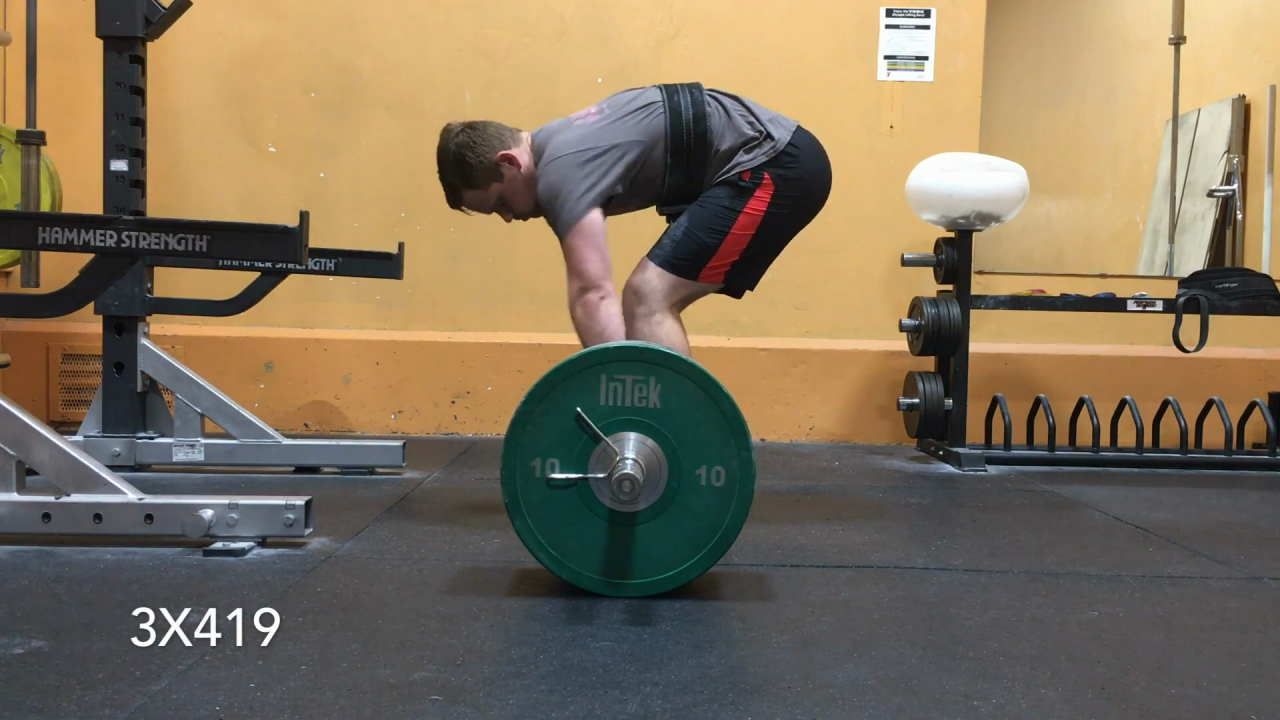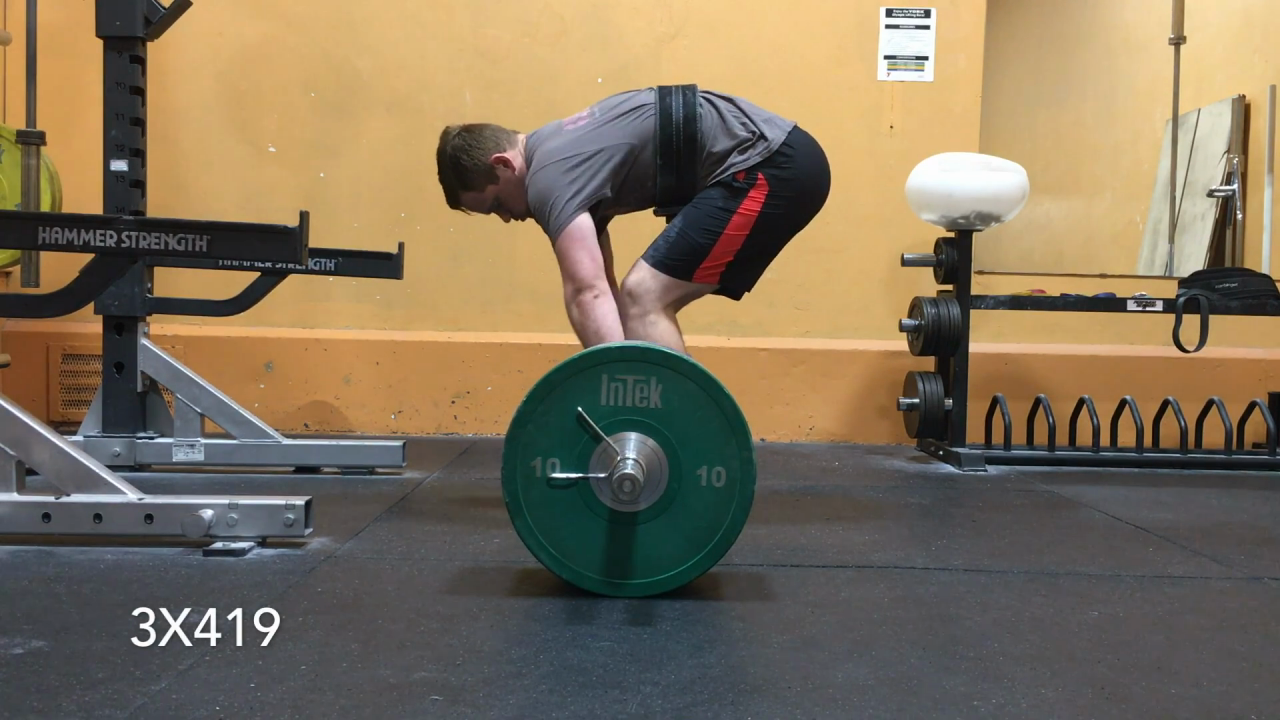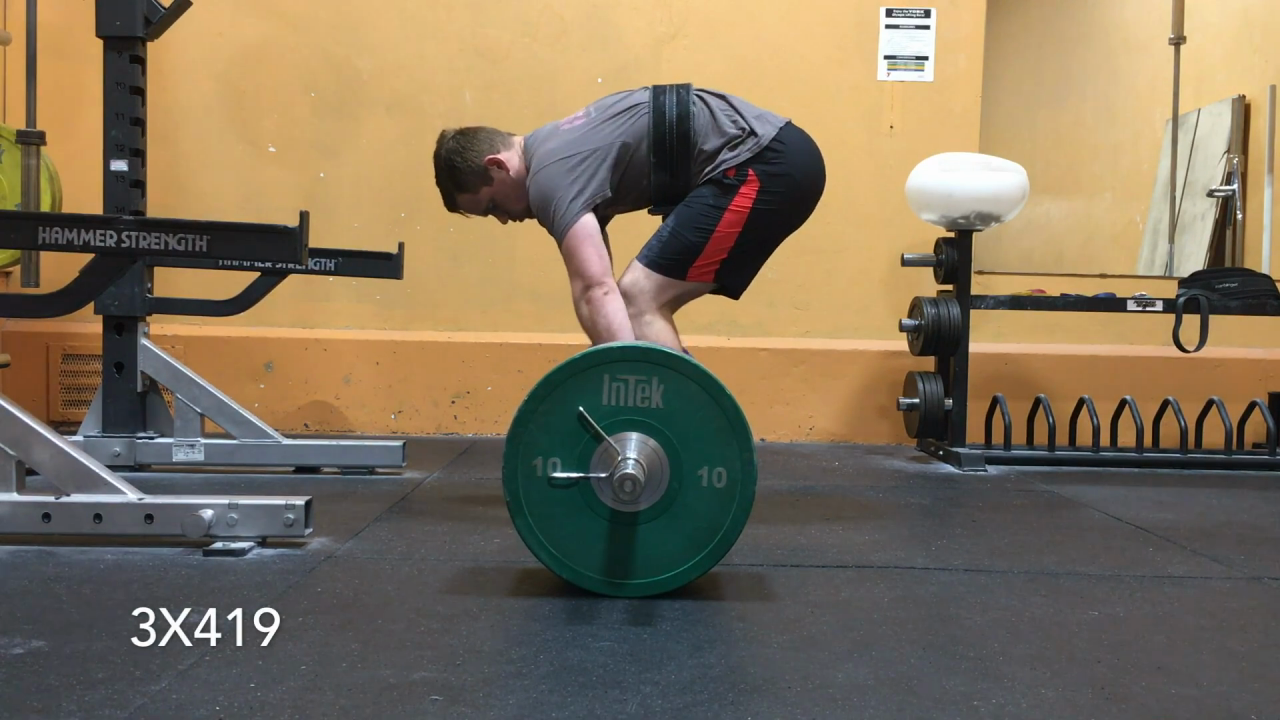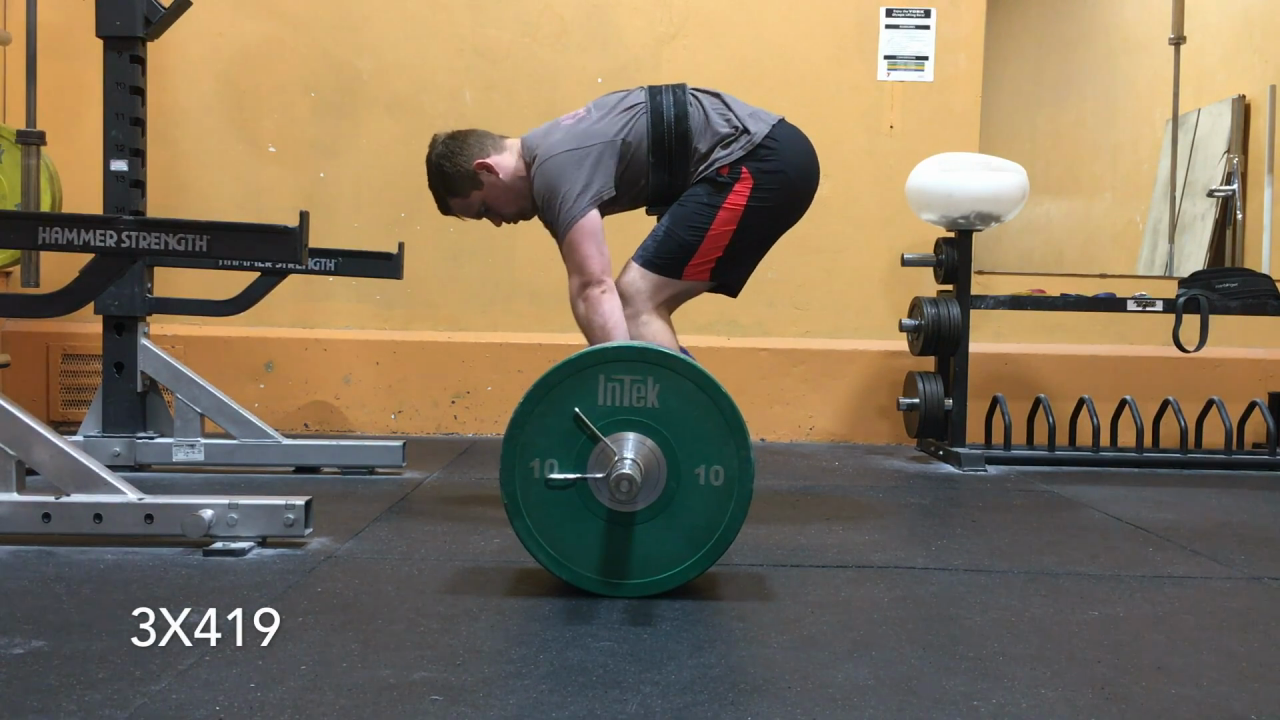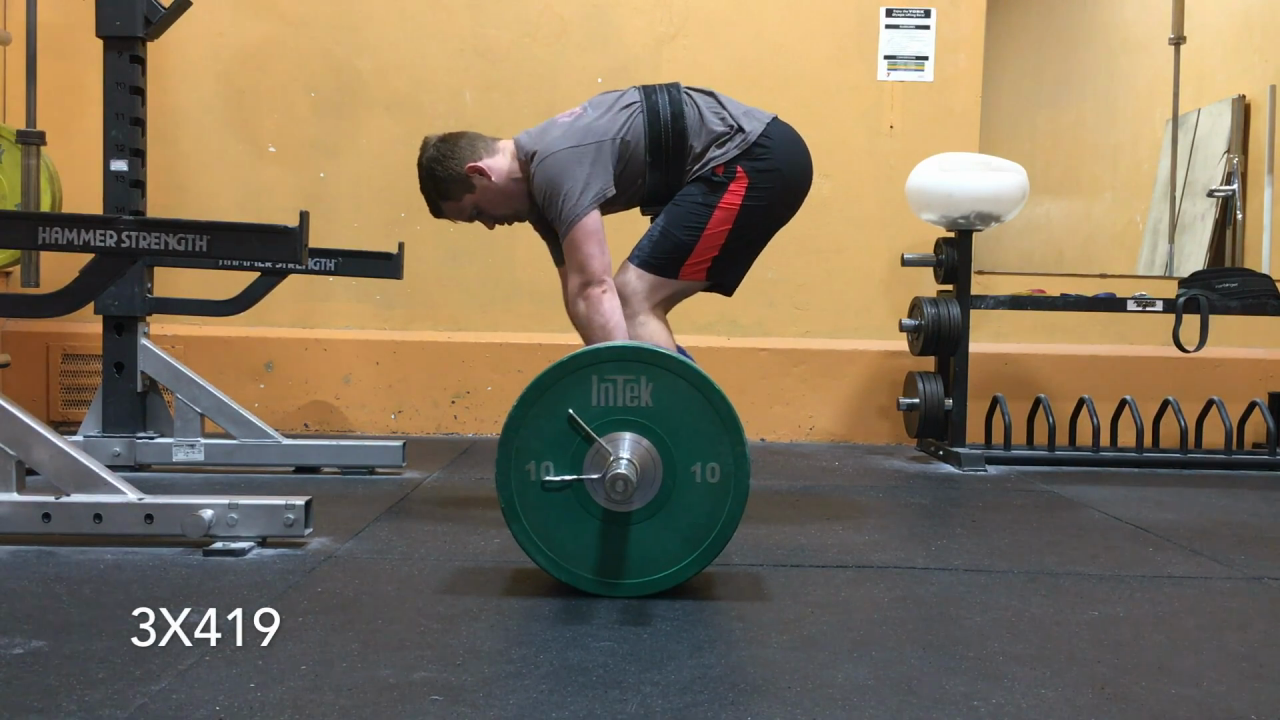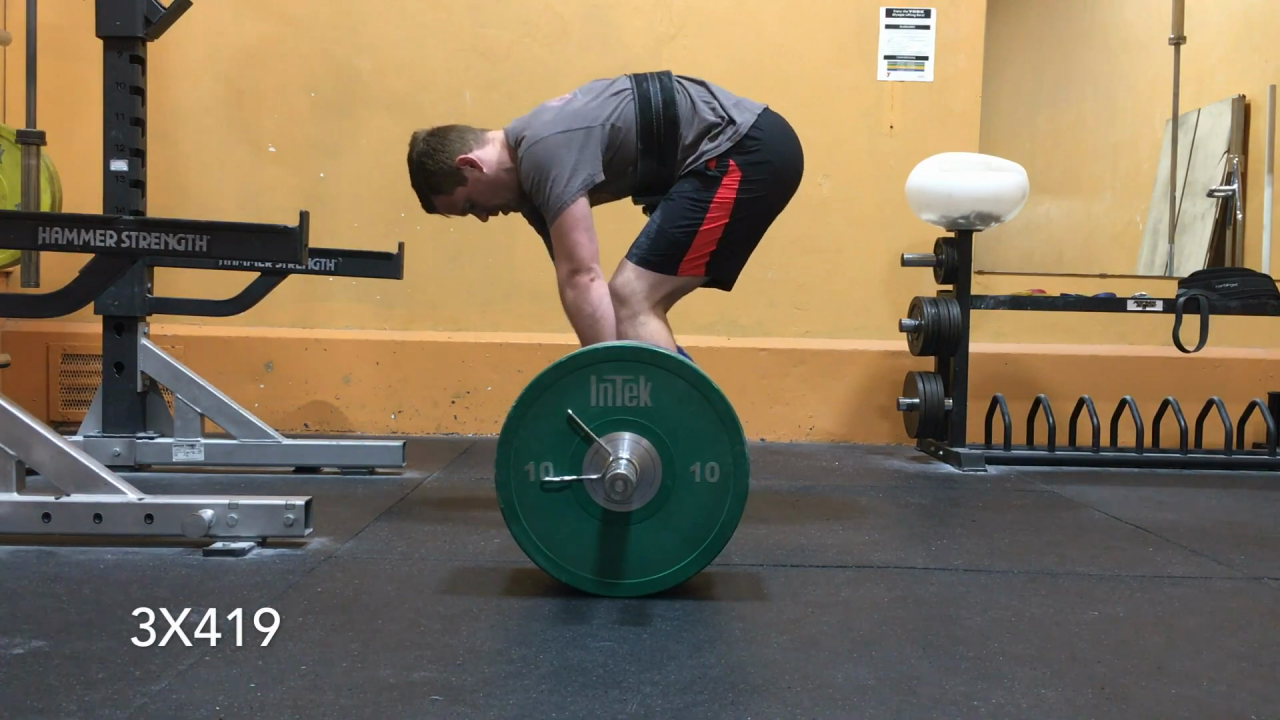
dt=0.2s
person 1, frame 1
left shoulder: (562, 170)
right shoulder: (564, 160)
left elbow: (592, 293)
right elbow: (595, 291)
left hip: (776, 165)
right hip: (777, 162)
left knee: (649, 299)
right knee: (653, 301)
person 1, frame 2
left shoulder: (551, 175)
right shoulder: (572, 167)
left elbow: (586, 293)
right elbow: (600, 290)
left hip: (774, 166)
right hip: (778, 162)
left knee: (643, 299)
right knee: (647, 301)
person 1, frame 3
left shoulder: (551, 175)
right shoulder: (563, 163)
left elbow: (594, 290)
right elbow: (597, 288)
left hip: (767, 162)
right hip: (775, 159)
left knee: (639, 299)
right knee: (645, 303)
person 1, frame 4
left shoulder: (555, 167)
right shoulder: (553, 168)
left elbow: (593, 288)
right elbow: (589, 287)
left hip: (761, 160)
right hip: (768, 159)
left knee: (637, 300)
right knee: (643, 304)
person 1, frame 5
left shoulder: (553, 165)
right shoulder: (543, 183)
left elbow: (593, 288)
right elbow: (580, 289)
left hip: (755, 158)
right hip: (762, 157)
left knee: (634, 301)
right knee: (638, 303)
person 1, frame 6
left shoulder: (543, 152)
right shoulder: (533, 164)
left elbow: (581, 276)
right elbow: (575, 278)
left hip: (748, 151)
right hip: (754, 148)
left knee: (632, 298)
right knee: (638, 300)
